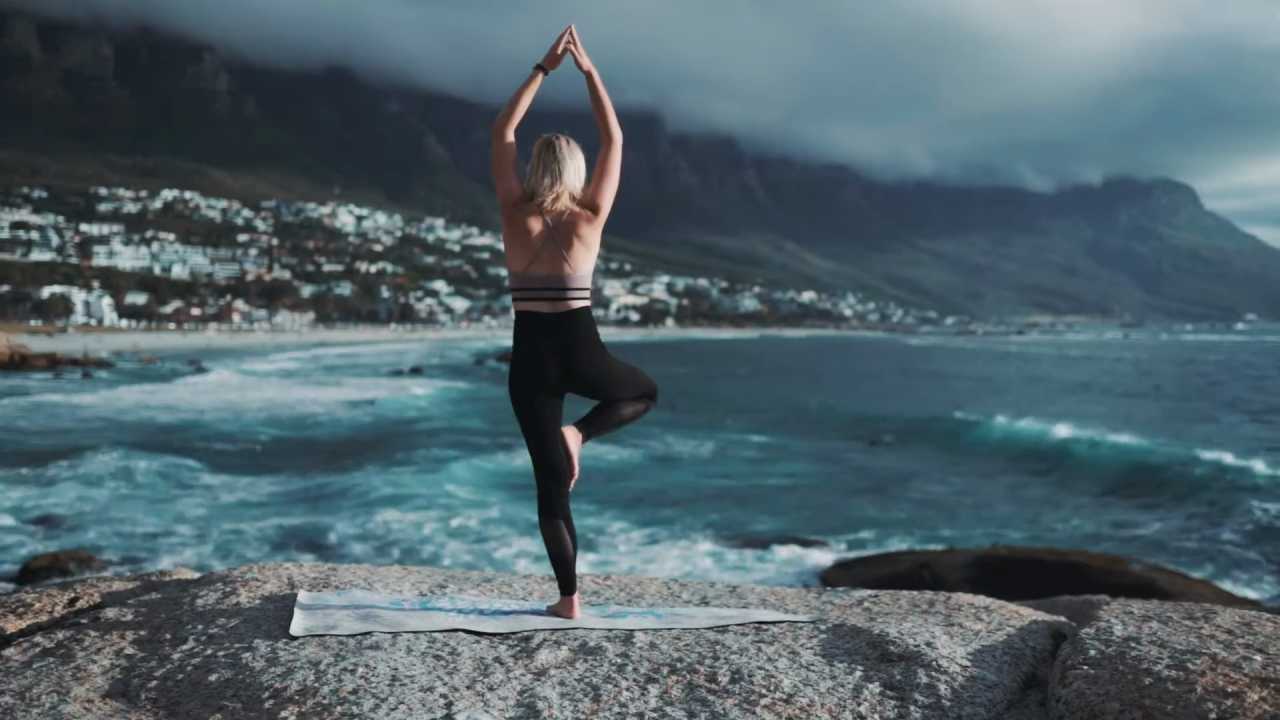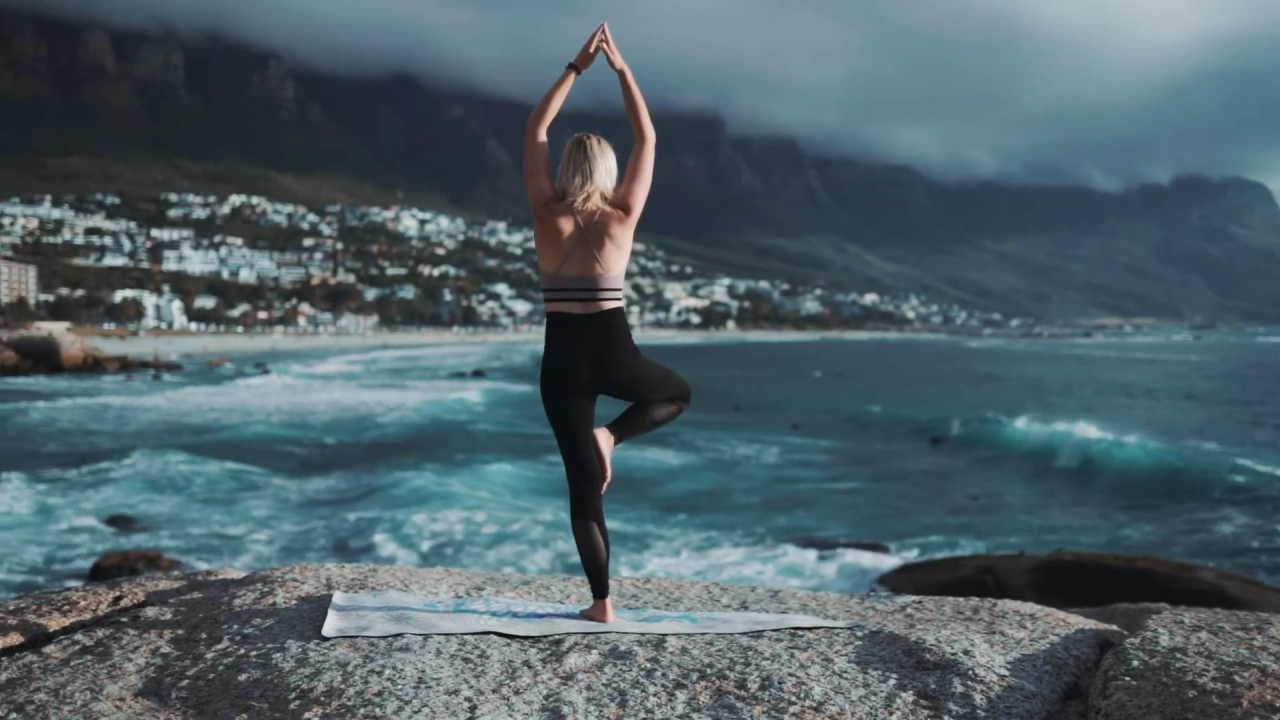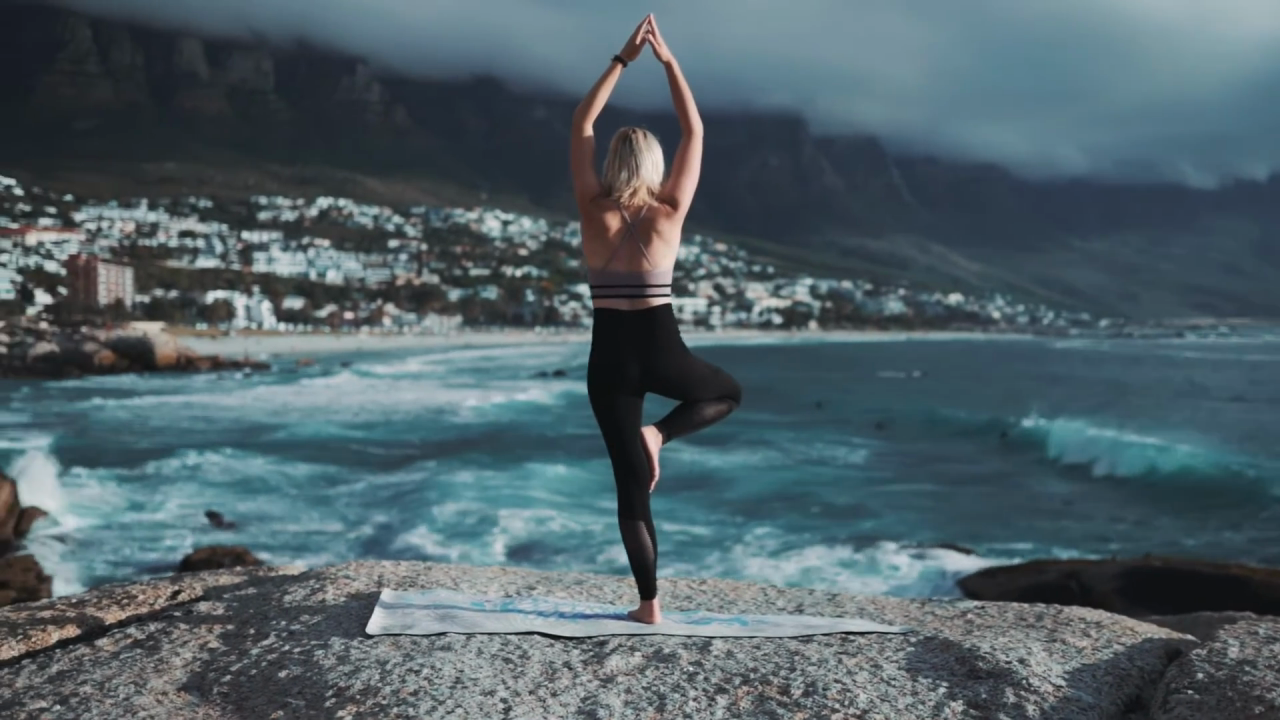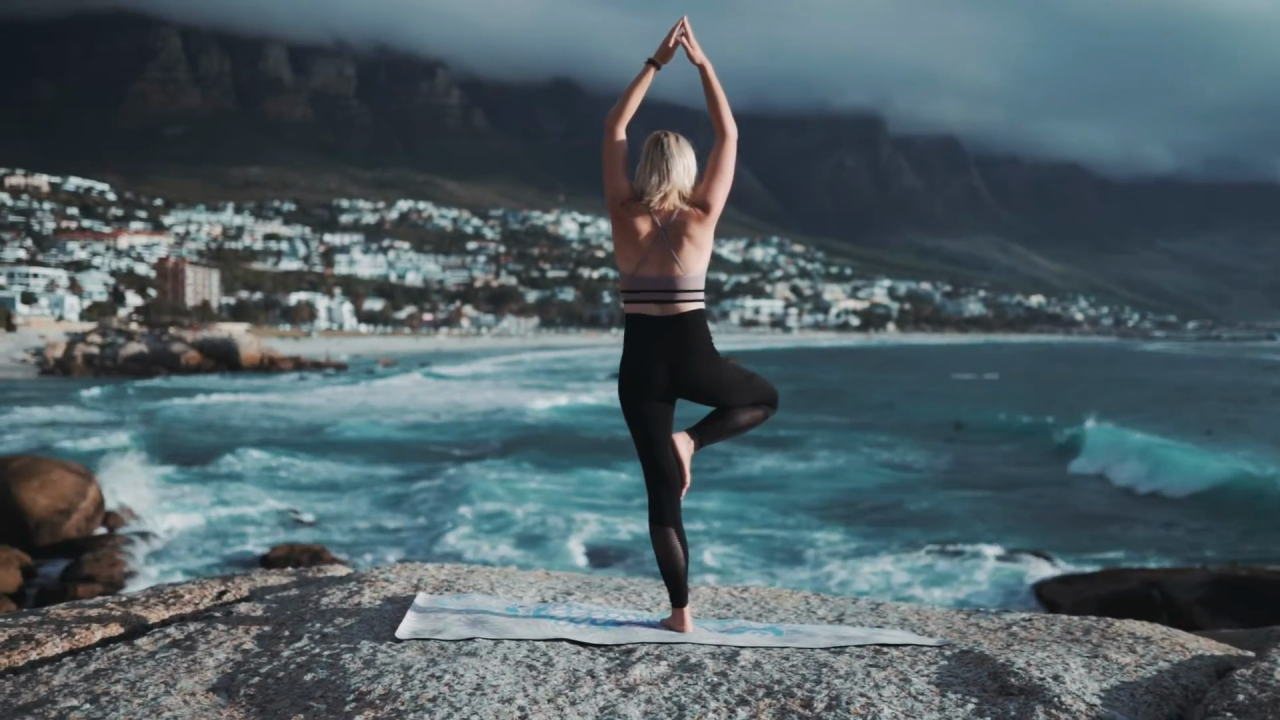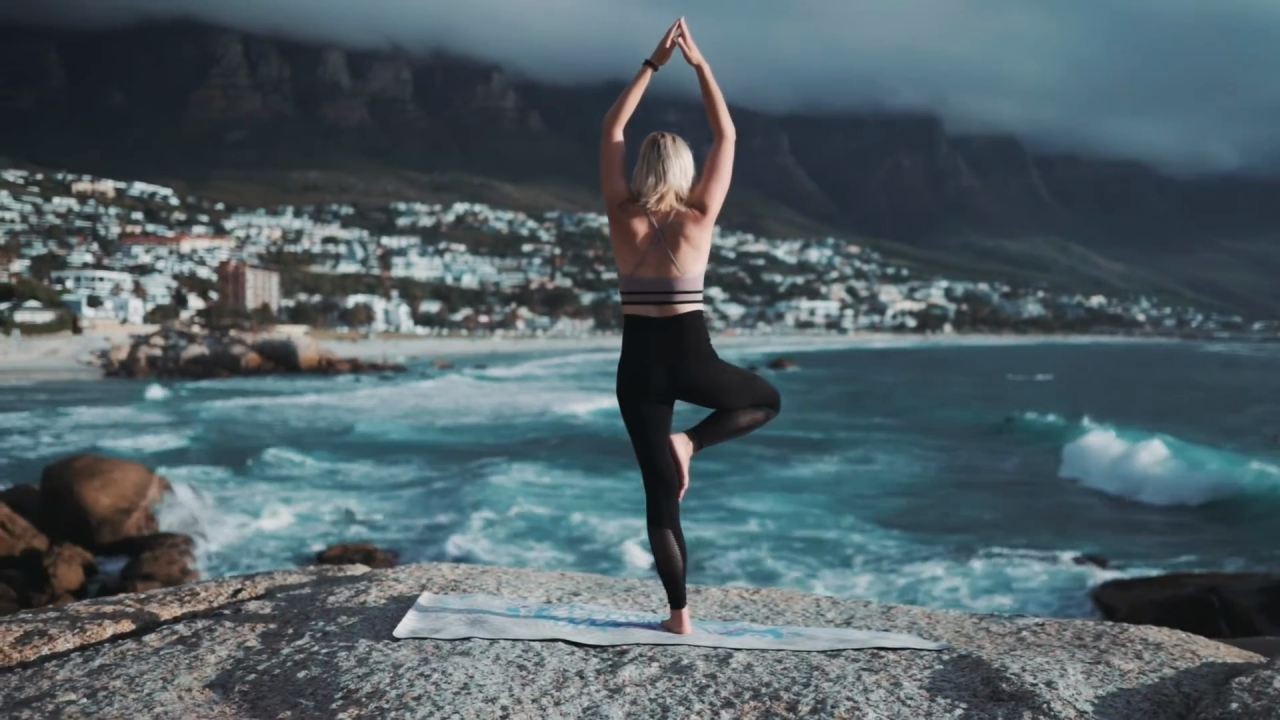
dt=1s
person 1, frame 1
left shoulder: (515, 215)
right shoulder: (591, 218)
left elbow: (503, 132)
right elbow: (614, 139)
left wrist: (543, 68)
right wrist: (588, 69)
left hip: (531, 358)
right hip: (581, 353)
left knee: (551, 485)
right knee: (645, 392)
left ankle: (569, 600)
right ankle: (579, 433)
person 1, frame 2
left shoulder: (546, 216)
right shoulder: (622, 218)
left elbow: (535, 132)
right elbow: (647, 138)
left wrist: (576, 67)
right wrist: (620, 67)
left hip: (562, 360)
right hip: (613, 354)
left knee: (583, 488)
right knee: (678, 393)
left ankle: (601, 604)
right ankle: (611, 435)
person 1, frame 3
left shoulder: (593, 212)
right shoulder: (669, 213)
left elbow: (581, 126)
right elbow: (694, 131)
left wrist: (623, 59)
right wrist: (666, 59)
left hip: (610, 358)
right hip: (661, 352)
left knee: (631, 487)
right knee: (727, 392)
left ankle: (648, 605)
right ankle: (660, 434)
person 1, frame 4
left shoulder: (624, 216)
right shoulder: (701, 218)
left elbow: (613, 130)
right elbow: (728, 135)
left wrist: (655, 62)
right wrist: (701, 62)
left hip: (641, 363)
right hip: (692, 357)
left knee: (662, 493)
right knee: (764, 398)
left ankle: (680, 613)
right ankle: (692, 440)
person 1, frame 5
left shoulder: (622, 217)
right shoulder: (699, 219)
left elbow: (610, 132)
right elbow: (726, 135)
left wrist: (652, 64)
right wrist: (698, 62)
left hip: (639, 364)
right hip: (691, 359)
left knee: (660, 495)
right knee: (767, 400)
left ankle: (679, 616)
right ankle: (690, 442)
